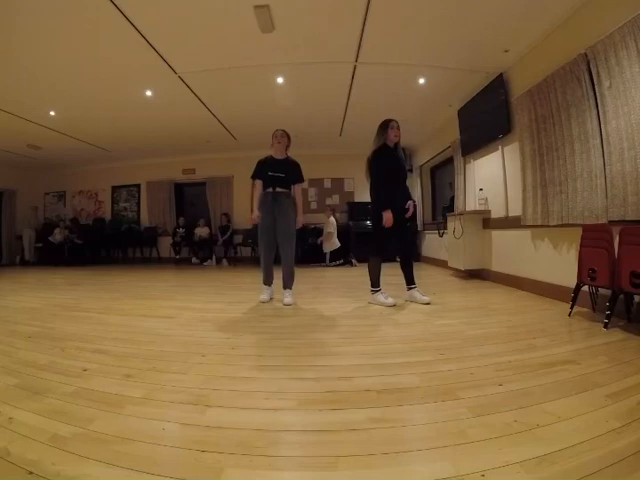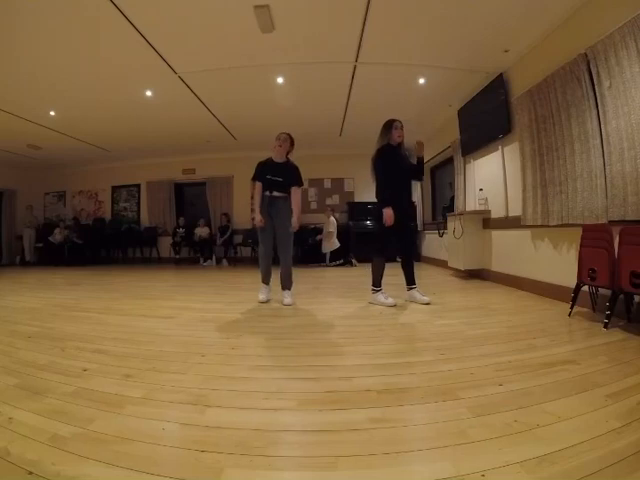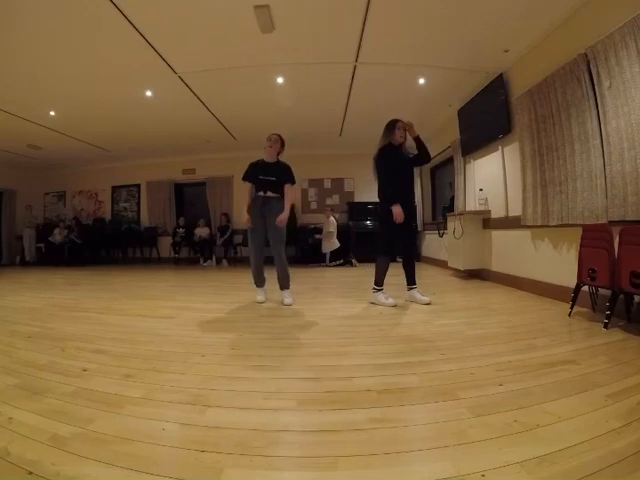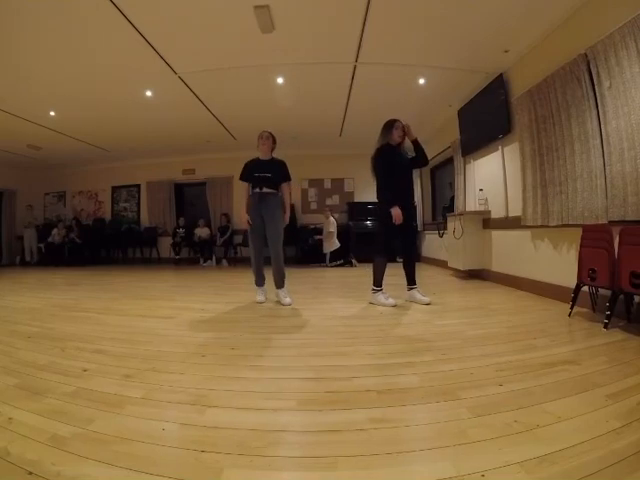
dt=0.3s
person 1, frame 1
left shoulder: (397, 155)
right shoulder: (378, 155)
right elbow: (376, 185)
left wrist: (410, 200)
right wrist: (385, 209)
left hip: (400, 210)
right hip: (383, 210)
left knee: (407, 247)
right knee: (379, 248)
left ankle: (411, 289)
right ankle: (375, 292)
person 1, frame 2
left shoulder: (402, 155)
right shoulder: (383, 154)
left elbow: (418, 175)
right elbow: (381, 183)
left wrist: (420, 157)
right wrist: (386, 206)
left hip: (405, 207)
right hip: (389, 208)
left knee: (408, 247)
right knee: (382, 247)
left ankle: (412, 289)
right ankle: (376, 291)
person 1, frame 3
left shoulder: (403, 155)
right shoulder: (385, 152)
left elbow: (425, 158)
right elbow: (385, 181)
left wrist: (415, 135)
right wrist: (394, 204)
left hip: (408, 206)
right hip: (391, 207)
left knee: (410, 247)
right knee: (387, 247)
left ankle: (412, 289)
right ankle: (377, 291)
person 1, frame 4
left shoulder: (402, 156)
right shoulder: (382, 153)
left elbow: (423, 161)
right elbow: (383, 183)
left wrist: (413, 138)
right wrist: (393, 206)
left hip: (407, 206)
right hip: (390, 208)
left knee: (410, 247)
right knee: (384, 247)
left ankle: (412, 289)
right ankle: (376, 291)
person 2, frame 1
left shoulder: (293, 164)
right shoulder: (263, 163)
left elbow: (298, 190)
right elbow: (257, 187)
left wrist: (300, 213)
right wrist: (255, 209)
left hip: (286, 203)
right hip: (266, 203)
left knee: (287, 247)
right knee: (266, 247)
left ankle: (287, 289)
right ankle: (268, 287)
person 2, frame 2
left shoulder: (292, 168)
right shoulder: (263, 165)
left elbow: (295, 194)
right elbow: (257, 190)
left wrist: (296, 216)
right wrist: (257, 212)
left hip: (283, 207)
right hip: (265, 206)
left knee: (285, 250)
right knee: (265, 248)
left ankle: (286, 290)
right ankle: (265, 286)
person 2, frame 3
left shoulder: (284, 168)
right shoulder: (254, 166)
left elbow: (288, 192)
right elbow: (248, 190)
left wrist: (286, 212)
right wrist: (245, 212)
left hip: (275, 207)
right hip: (257, 207)
left knee: (278, 249)
right knee: (255, 250)
left ankle: (285, 289)
right ankle: (260, 288)
person 2, frame 4
left shoulder: (279, 164)
right shoulder: (250, 165)
left elbow: (285, 189)
right elbow: (246, 189)
left wrist: (287, 212)
right wrist: (245, 211)
left hip: (273, 203)
right hip: (255, 204)
left knee: (276, 246)
right knee: (256, 248)
left ankle: (281, 288)
right ankle: (260, 288)
